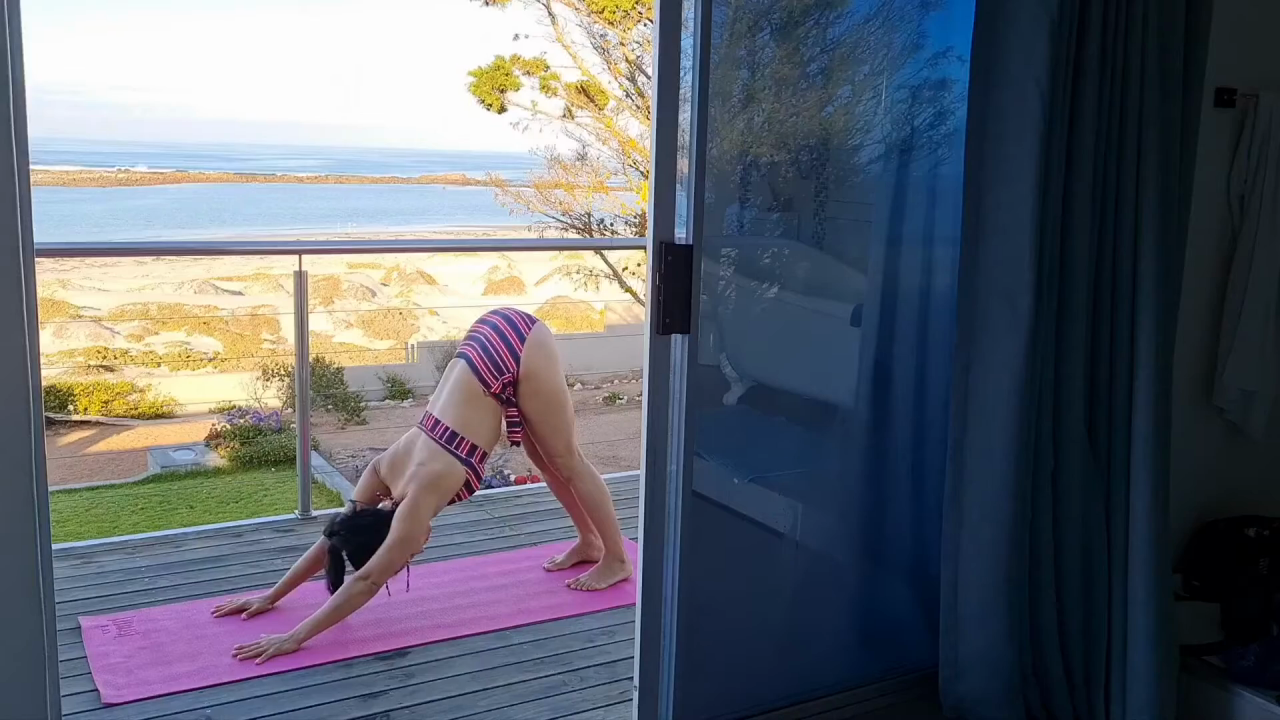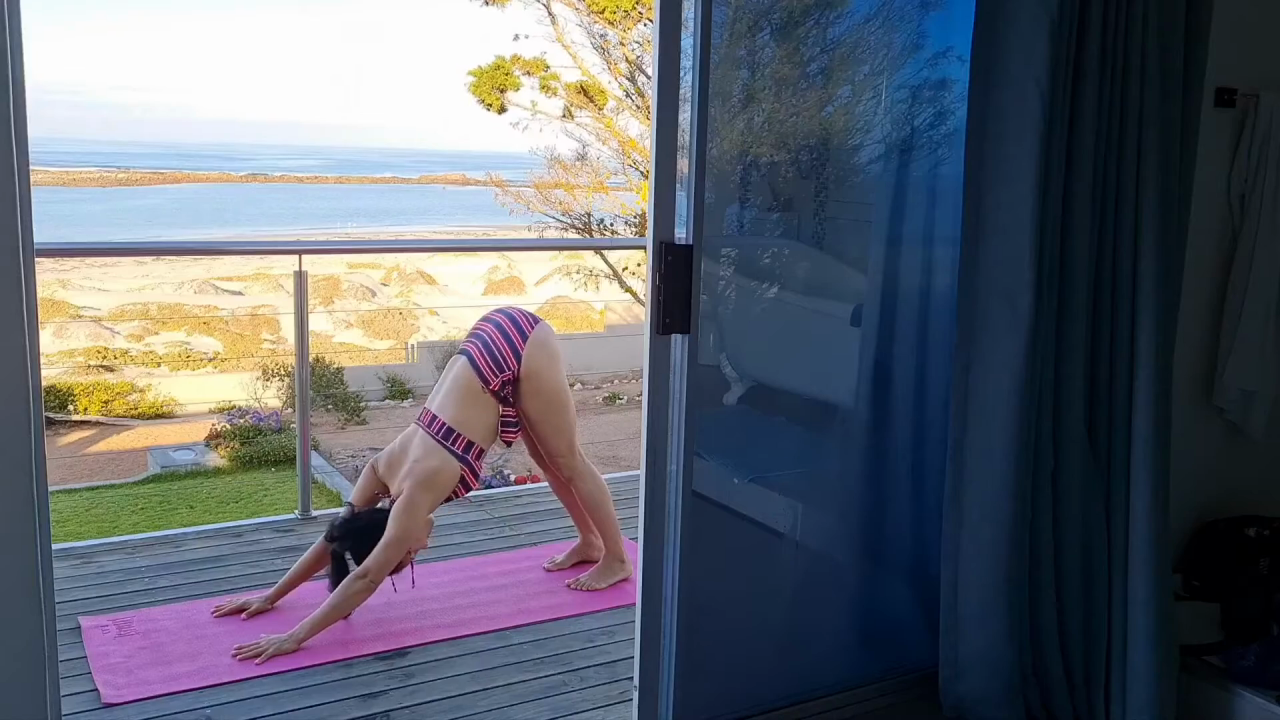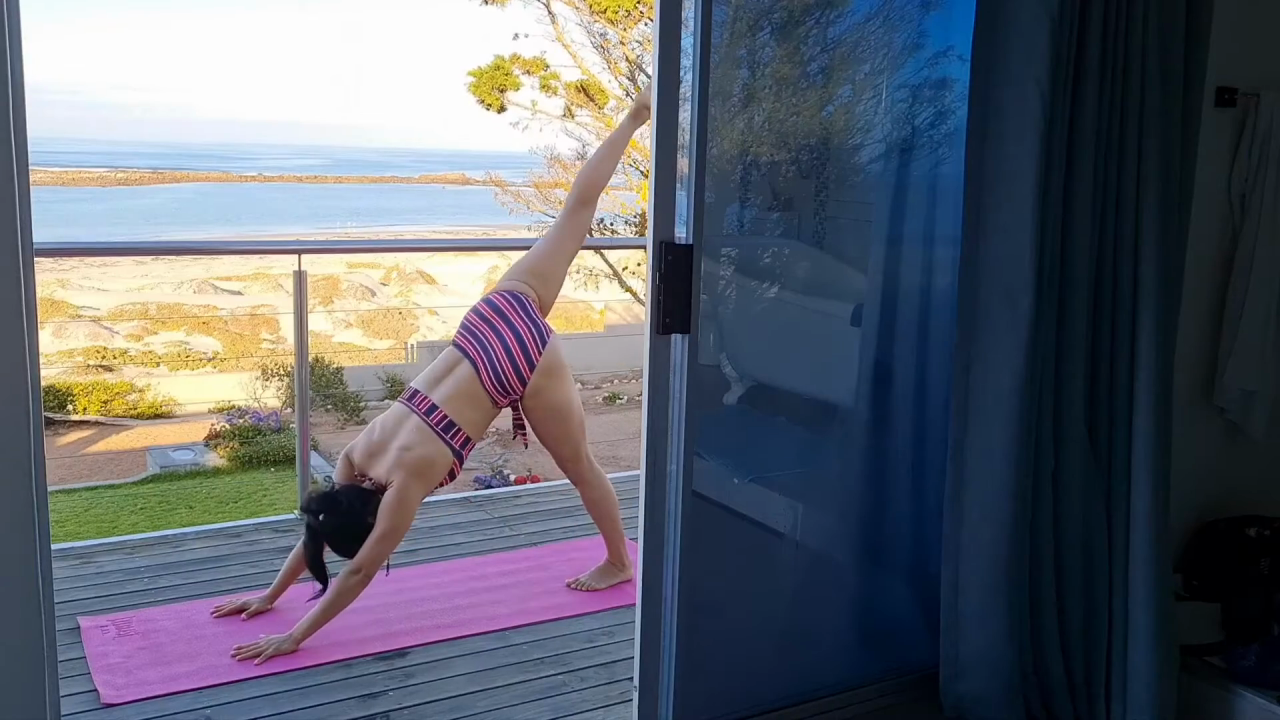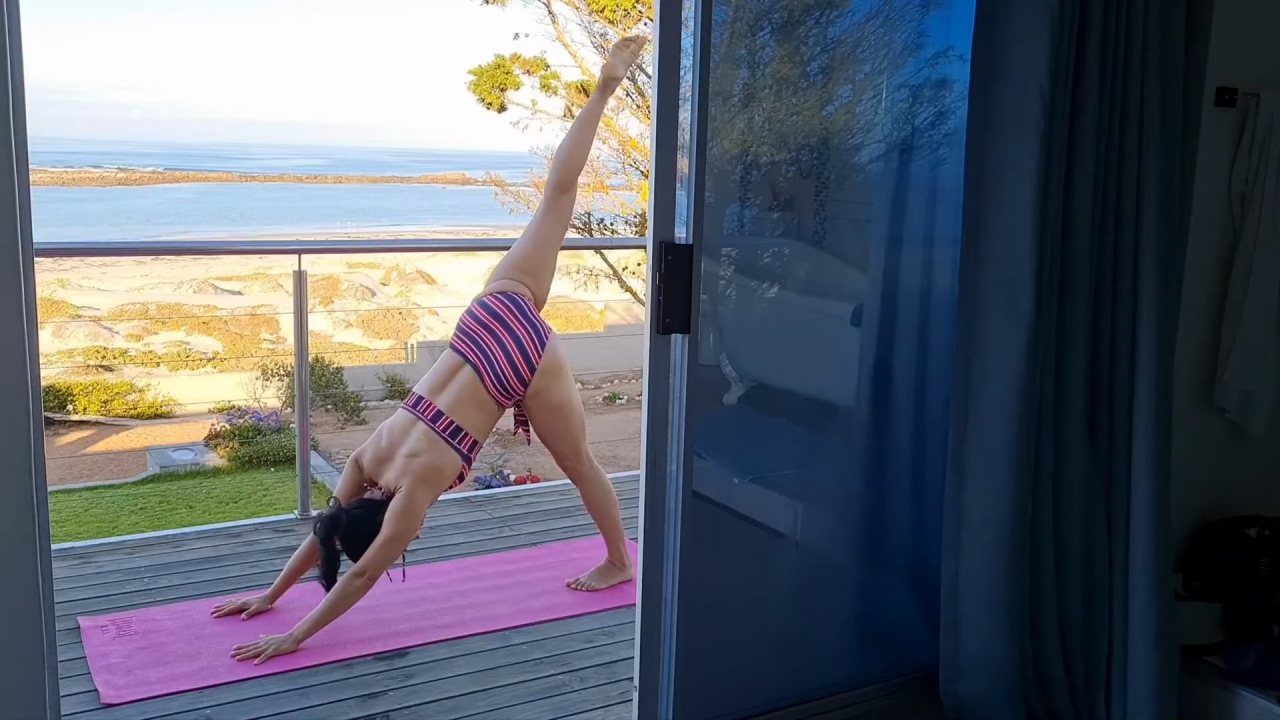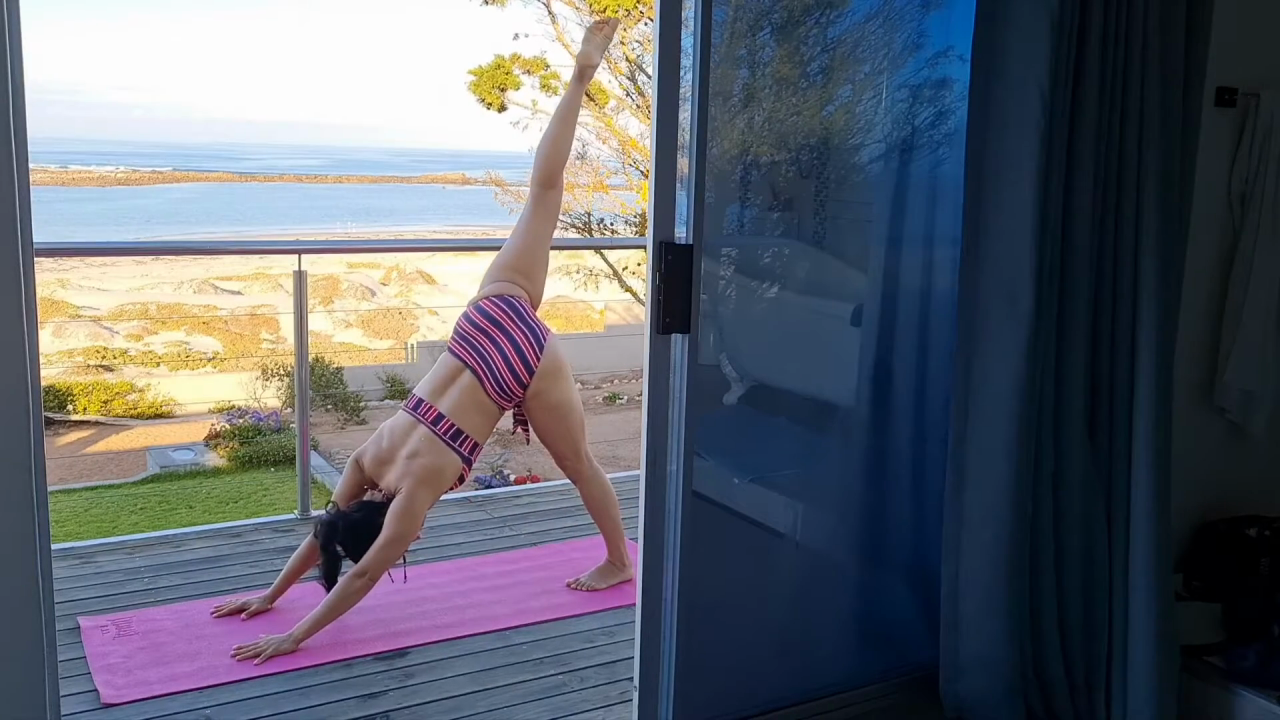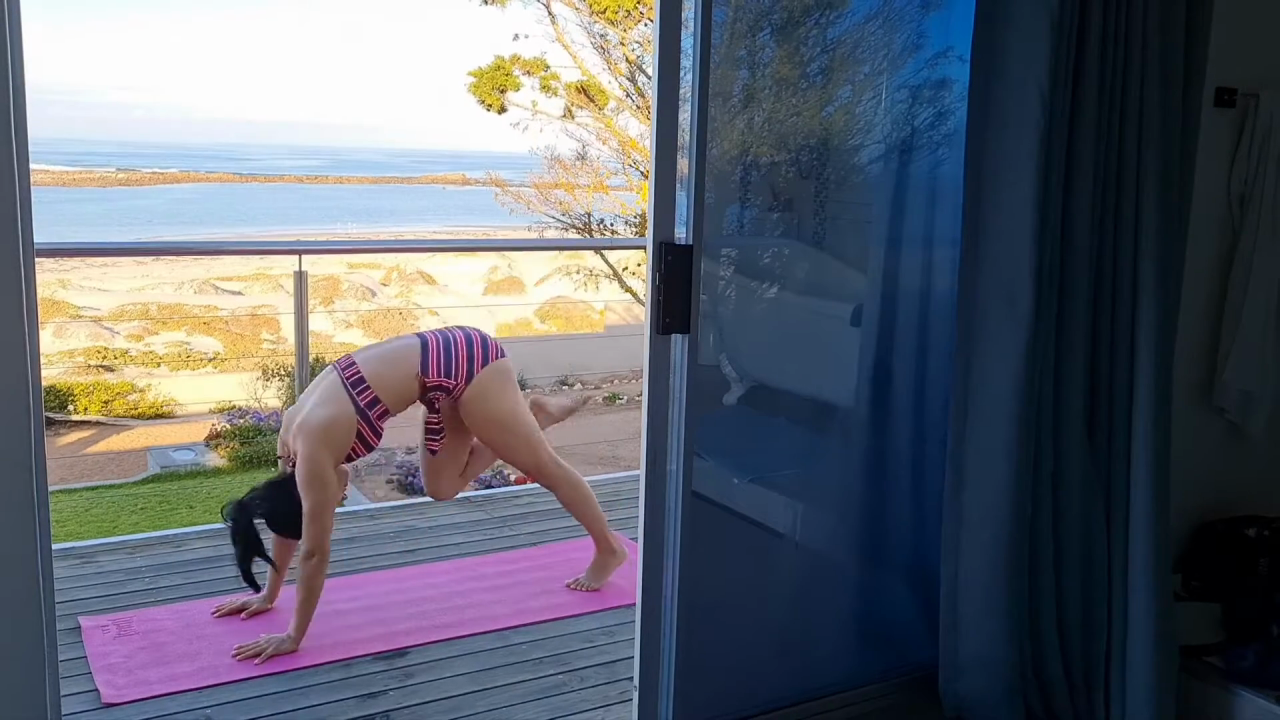
dt=0.5s
person 1, frame 1
left shoulder: (421, 491)
right shoulder: (385, 468)
left elbow: (368, 581)
right elbow: (335, 536)
left wrist: (296, 637)
right wrist: (271, 596)
left hip: (515, 346)
right hip: (494, 339)
left knee: (567, 462)
right knee: (545, 461)
left ankle: (616, 559)
right ankle: (589, 543)
person 1, frame 2
left shoulder: (418, 487)
right shoulder: (384, 468)
left elbow: (366, 577)
right elbow: (337, 536)
left wrist: (296, 637)
right wrist: (272, 596)
left hip: (514, 342)
right hip: (498, 337)
left knee: (566, 460)
right knee: (545, 458)
left ankle: (617, 558)
right ankle: (589, 542)
person 1, frame 3
left shoulder: (407, 480)
right shoulder: (359, 454)
left elbow: (360, 572)
right elbow: (321, 514)
left wrist: (294, 636)
right wrist: (269, 596)
left hip: (520, 351)
right hip: (498, 318)
left knee: (581, 470)
right knee: (576, 208)
left ankle: (620, 565)
right ankle: (635, 119)
person 1, frame 4
left shoulder: (412, 486)
right shoulder: (370, 459)
left elbow: (362, 575)
right elbow: (324, 530)
left wrist: (292, 637)
right wrist: (268, 596)
left hip: (519, 353)
right hip: (496, 316)
left knee: (577, 464)
right knee: (557, 194)
left ankle: (620, 563)
right ankle: (604, 89)
person 1, frame 5
left shoulder: (412, 487)
right shoulder: (372, 458)
left elbow: (363, 576)
right elbow: (327, 529)
left wrist: (292, 637)
right wrist: (268, 596)
left hip: (519, 352)
right hip: (495, 318)
left knee: (577, 464)
right knee: (544, 190)
left ankle: (620, 563)
right ankle: (579, 78)
person 1, frame 6
left shoulder: (312, 452)
right shoulder: (293, 433)
left elbow: (313, 552)
right elbow: (292, 530)
left wrist: (295, 637)
right wrist: (267, 595)
left hip: (458, 360)
right hip: (442, 358)
left knee: (540, 466)
right knee: (443, 488)
left ankle: (609, 549)
right ankle: (533, 411)
